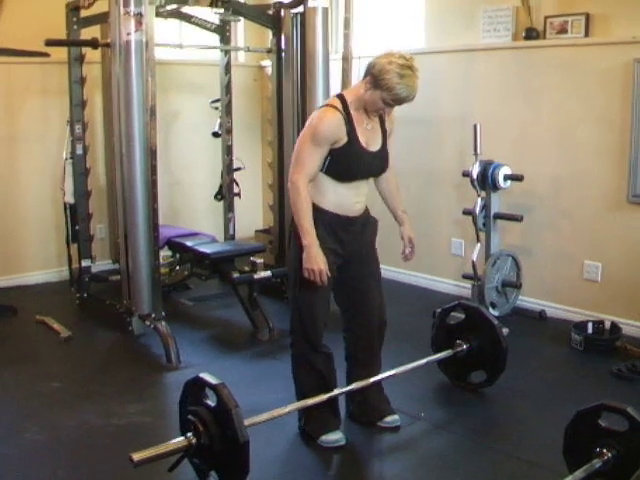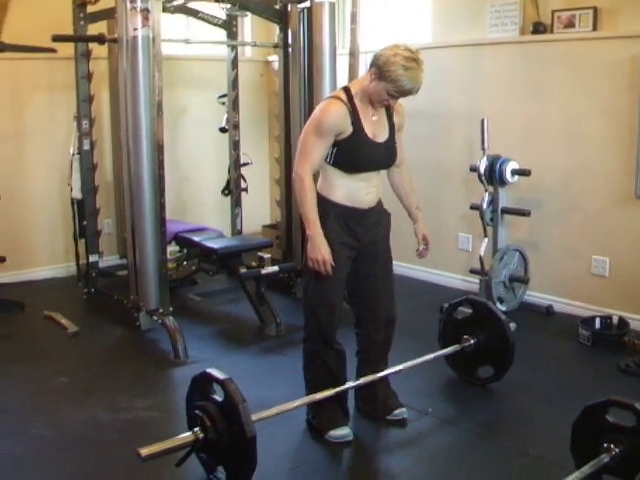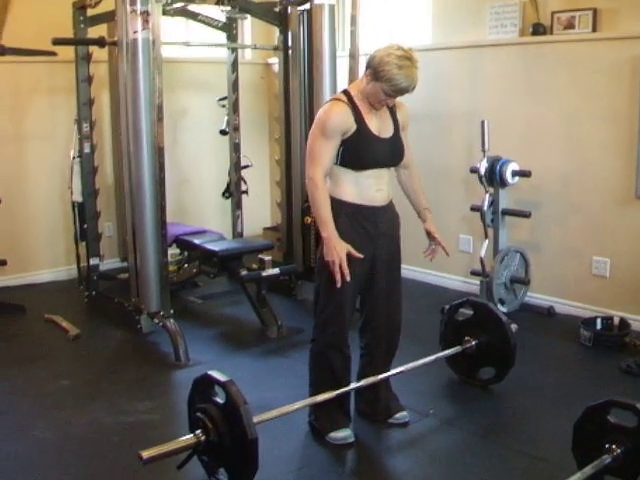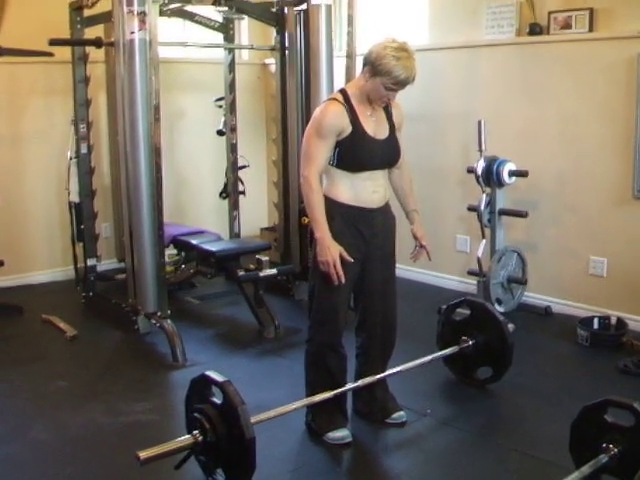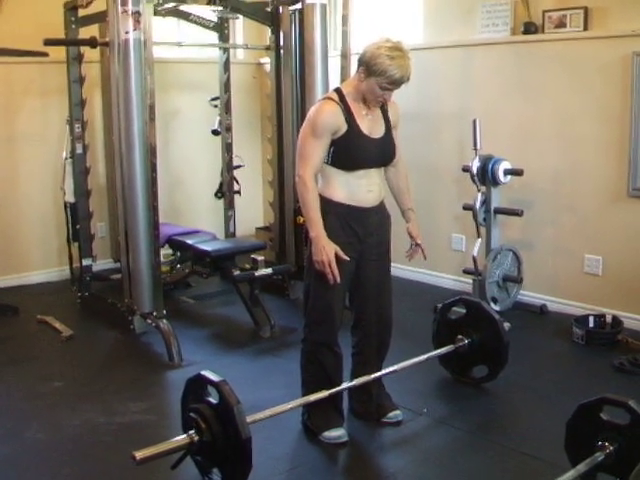
dt=1s
person 1, frame 1
left shoulder: (383, 119)
right shoulder: (329, 119)
right elbow: (298, 182)
left wrist: (403, 221)
right wrist: (310, 245)
left hip: (359, 229)
right hip: (320, 229)
left knee: (370, 318)
right knee: (311, 327)
left ankle: (368, 403)
right ankle: (317, 418)
person 1, frame 2
left shoulder: (394, 113)
right shoulder: (334, 110)
right elbow: (302, 172)
left wrist: (417, 217)
right wrist: (315, 235)
left hip: (374, 222)
right hip: (333, 222)
left knee: (380, 313)
right knee: (325, 321)
left ankle: (375, 396)
right ankle: (326, 412)
person 1, frame 3
left shoulder: (398, 113)
right shoulder: (337, 112)
left elbow: (406, 167)
right elbow: (315, 176)
left wrist: (426, 217)
right wrist: (329, 236)
left hip: (385, 222)
right hip: (345, 222)
left knee: (386, 317)
right knee: (334, 322)
left ankle: (376, 398)
right ankle: (328, 413)
person 1, frame 4
left shoulder: (393, 112)
right shoulder: (333, 112)
right elbow: (310, 176)
left wrist: (414, 220)
right wrist: (323, 237)
left hip: (380, 223)
right hip: (340, 224)
left knee: (381, 317)
right knee: (329, 322)
left ankle: (372, 397)
right ankle: (325, 412)
person 1, frame 5
left shoulder: (389, 111)
right shoulder: (329, 111)
right elbow: (305, 175)
left wrist: (410, 218)
right wrist: (318, 237)
left hip: (375, 222)
right hip: (335, 222)
left knee: (377, 316)
right knee: (325, 321)
left ankle: (369, 396)
right ankle: (321, 411)
